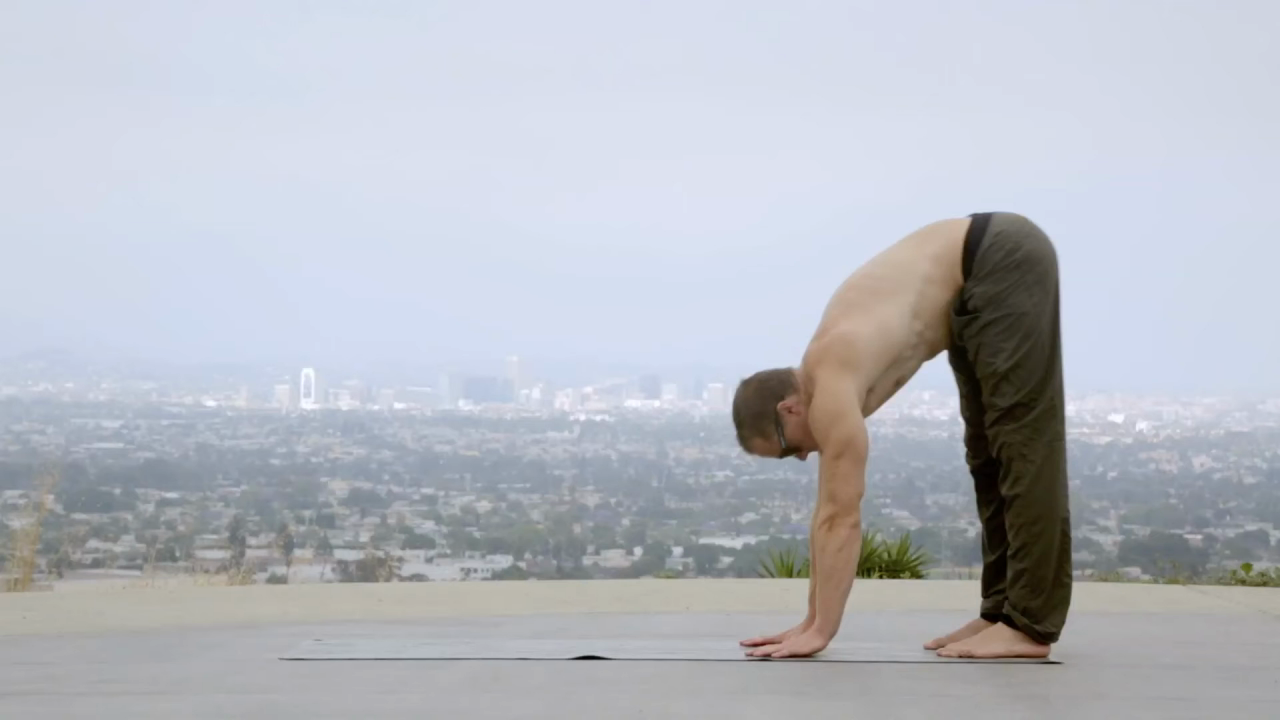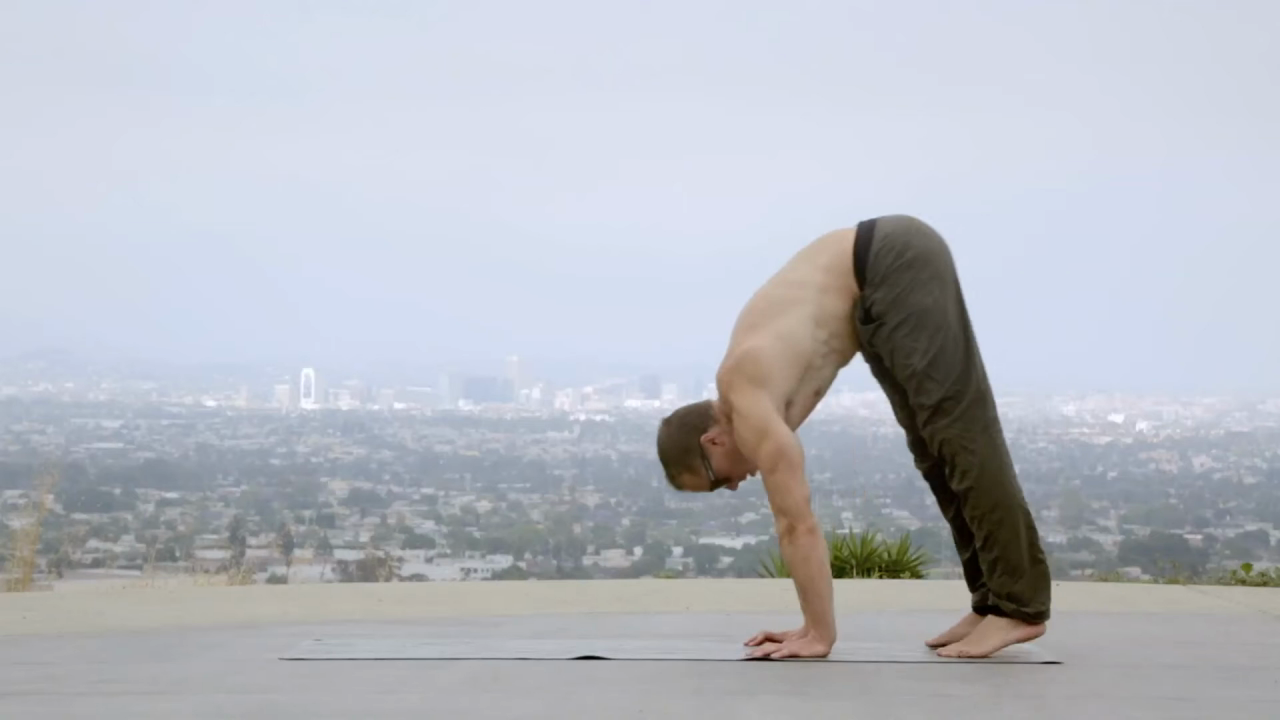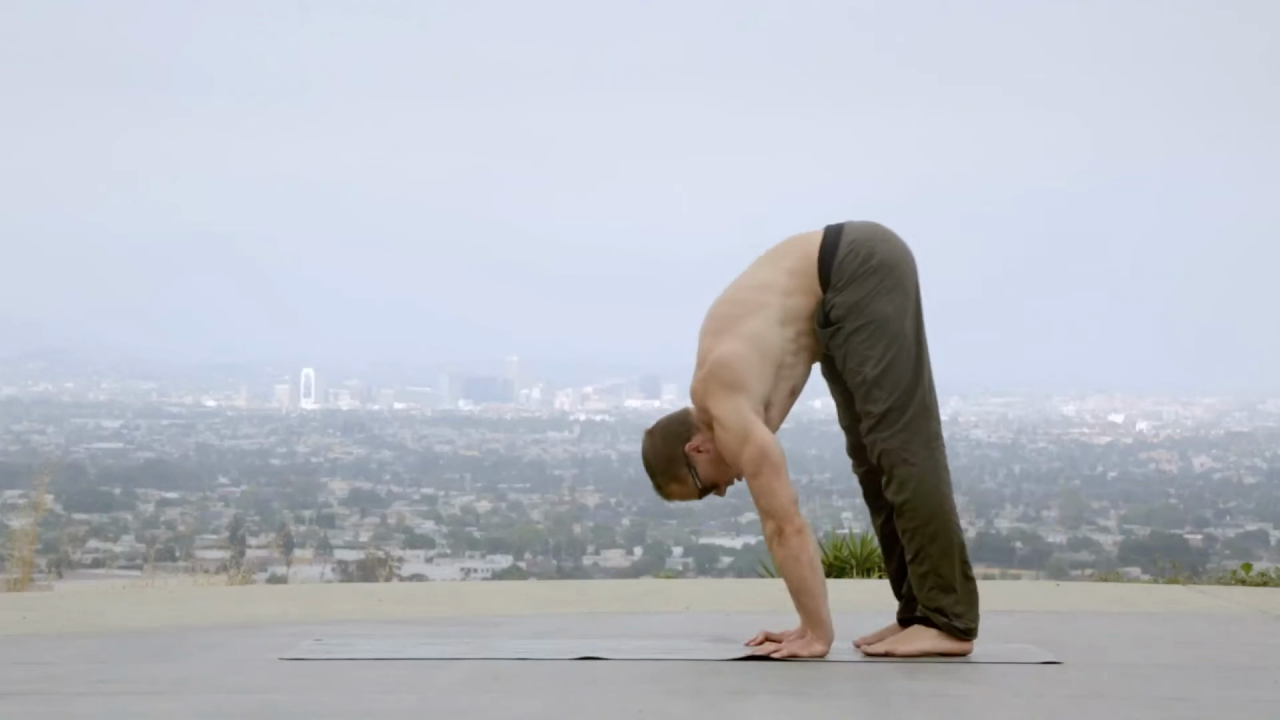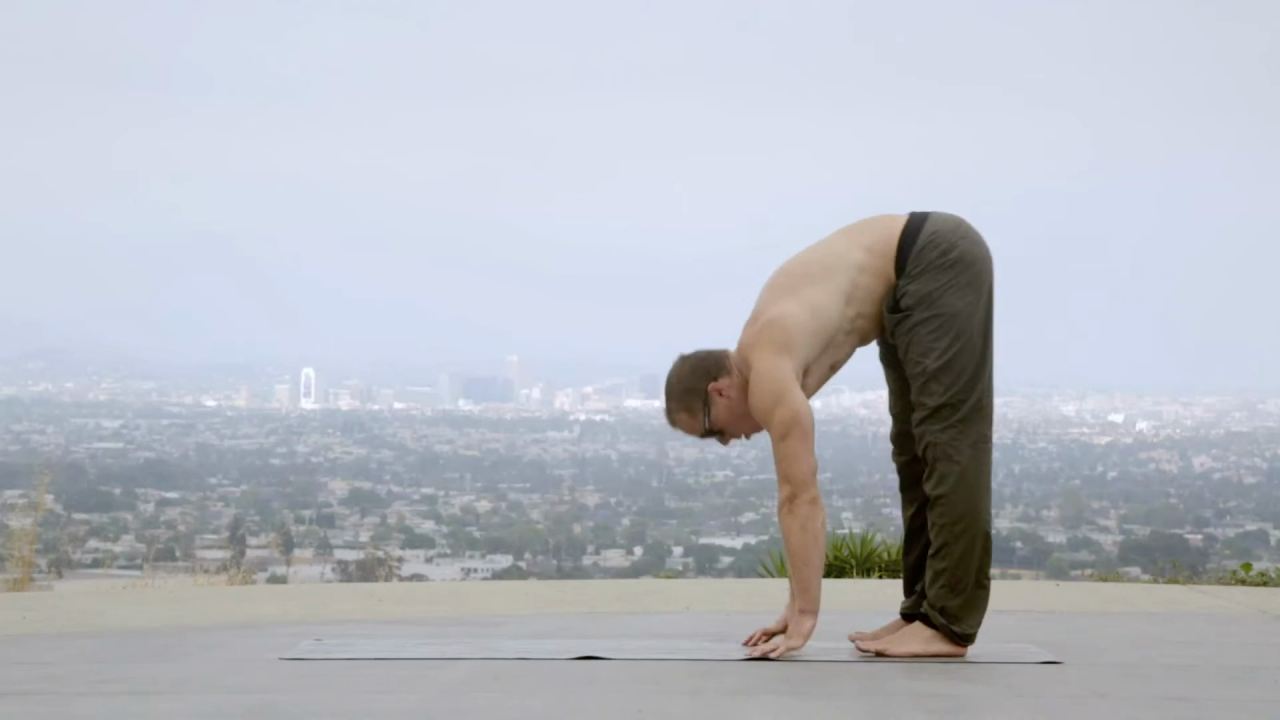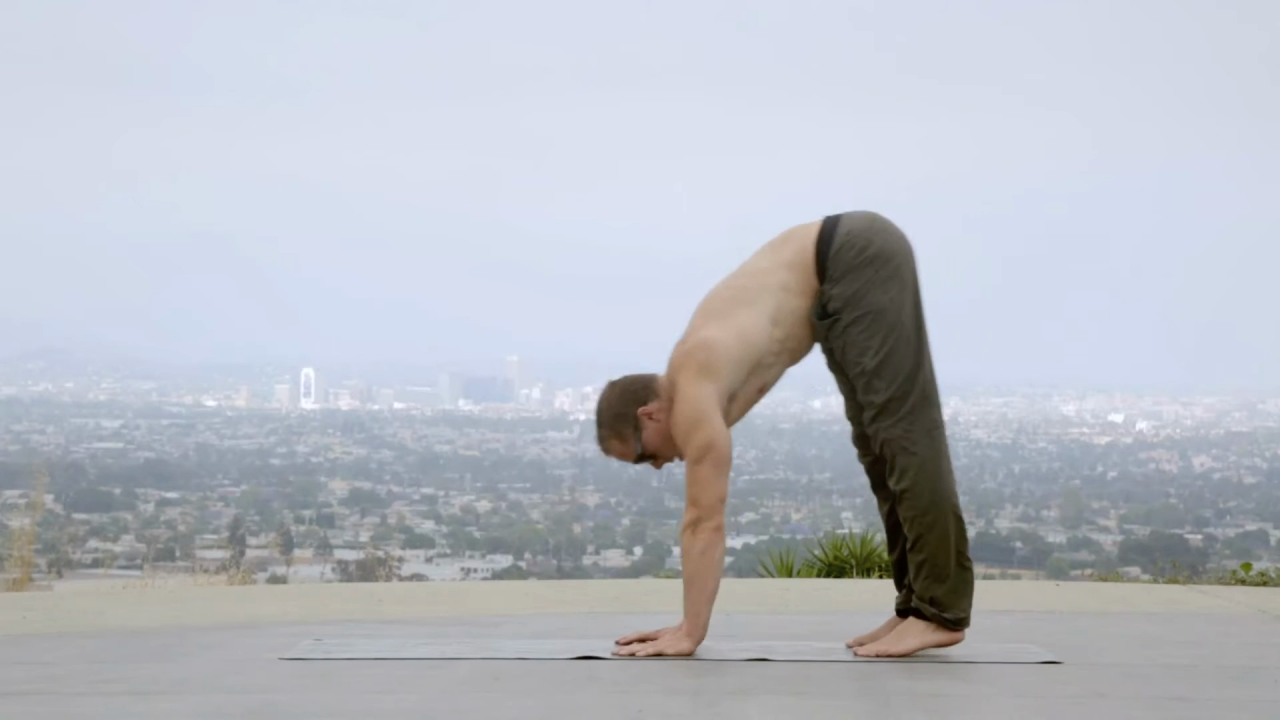
dt=0.2s
person 1, frame 1
left shoulder: (831, 394)
right shoulder: (821, 385)
left elbow: (841, 518)
right elbow: (836, 513)
left wrist: (817, 629)
right wrist: (817, 622)
left hip: (1007, 259)
right hip: (985, 267)
left knee: (1023, 440)
right knee: (990, 444)
left ankle: (1031, 623)
right ankle: (1007, 612)
person 1, frame 2
left shoulder: (747, 409)
right shoulder: (753, 399)
left elbow: (797, 526)
right elbow: (796, 521)
left wrist: (818, 632)
right wrist: (816, 626)
left hip: (898, 261)
right hip: (887, 268)
left knee: (959, 434)
right knee: (932, 441)
left ankle: (1017, 605)
right ankle: (997, 600)
person 1, frame 3
left shoulder: (727, 417)
right shoulder: (736, 409)
left elbow: (787, 528)
right elbow: (781, 524)
left wrist: (819, 633)
right wrist: (810, 625)
left hip: (862, 267)
right hip: (852, 273)
left knee: (902, 447)
right knee: (875, 452)
left ankle: (947, 621)
right ankle: (920, 614)
person 1, frame 4
left shoulder: (768, 376)
right shoulder: (761, 365)
left elbow: (799, 497)
right elbow: (797, 494)
left wrist: (804, 611)
right wrist: (798, 607)
left hip: (938, 260)
right hip: (922, 268)
left knee: (948, 440)
right knee: (917, 445)
left ankle: (949, 621)
right ankle: (926, 611)
person 1, frame 5
left shoulder: (692, 400)
right shoulder: (699, 393)
left elbow: (705, 521)
right elbow: (705, 515)
left wrist: (690, 631)
right wrist: (690, 628)
left hip: (859, 258)
right hip: (847, 265)
left knee: (901, 435)
right knee: (880, 437)
left ankle: (937, 612)
right ankle: (923, 604)
